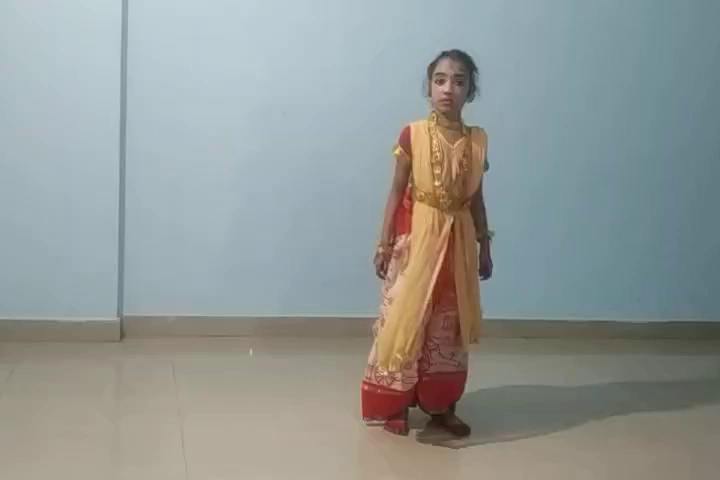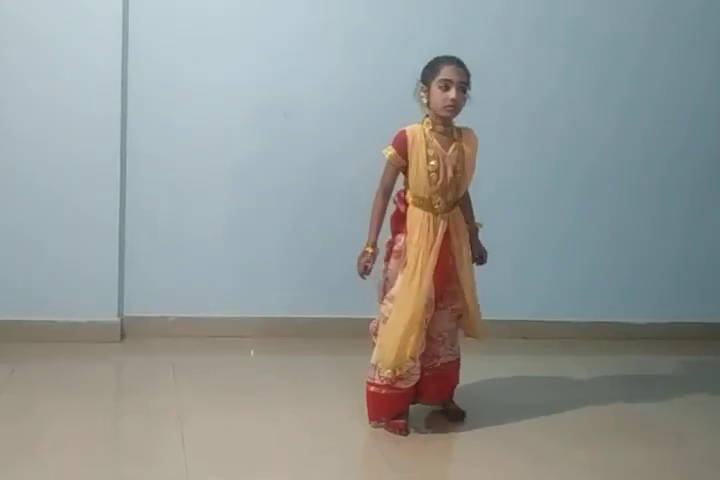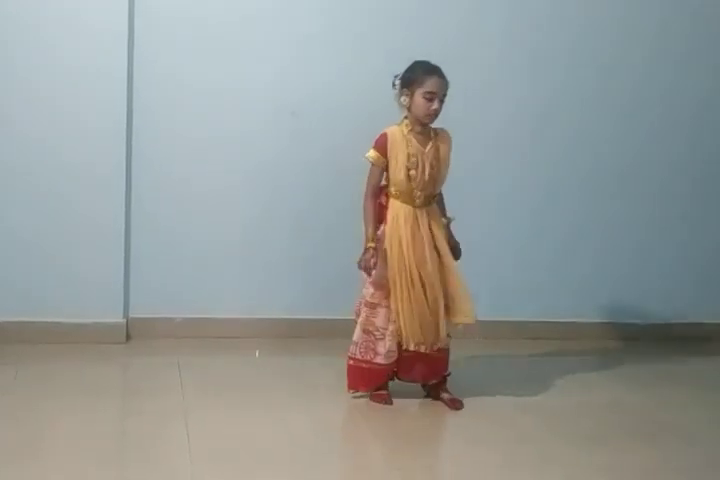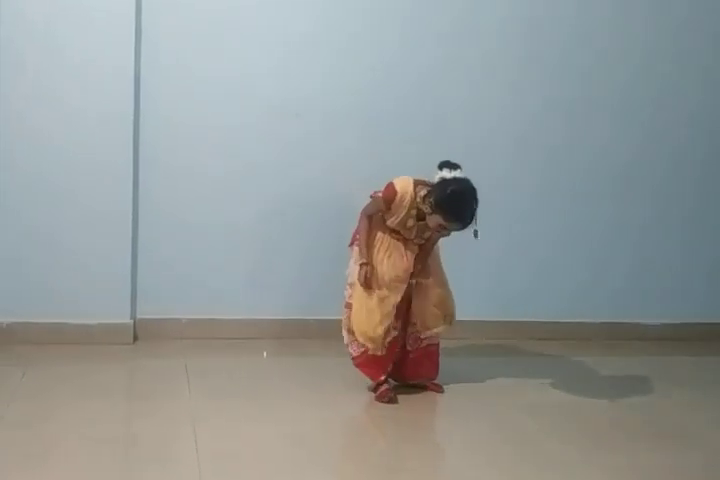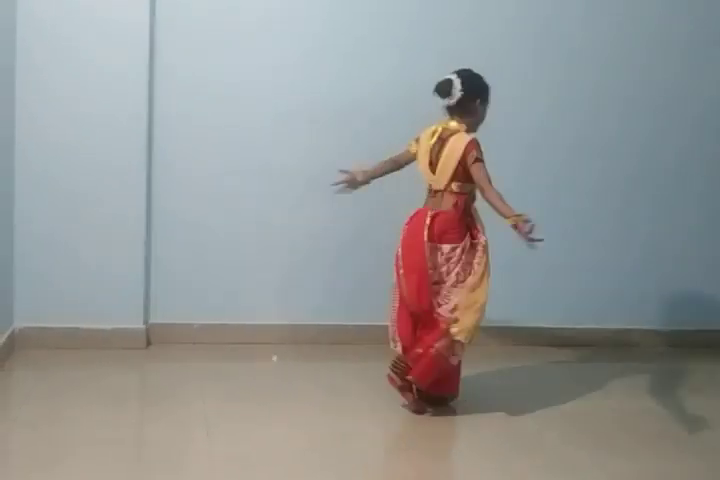
dt=1s
person 1, frame 1
left shoulder: (477, 140)
right shoulder: (412, 134)
left elbow: (475, 197)
right elbow: (397, 191)
left wrist: (484, 246)
right wrist: (384, 244)
left hip: (457, 239)
right hip: (415, 236)
left knee: (449, 326)
right knee: (405, 319)
left ankle: (442, 405)
right ankle: (394, 405)
person 1, frame 2
left shoulder: (467, 141)
right shoulder: (407, 138)
right elbow: (384, 191)
left wrist: (473, 236)
right wrist: (371, 244)
left hip: (450, 237)
right hip: (412, 237)
left knee: (445, 321)
right knee: (403, 319)
left ankle: (440, 393)
right ankle: (394, 406)
person 1, frame 3
left shoulder: (443, 140)
right shoulder: (388, 140)
right elbow: (371, 193)
left wrist: (447, 232)
right wrist: (370, 242)
left hip: (429, 228)
right hip: (394, 227)
left knee: (437, 302)
right knee: (384, 303)
left ankle: (434, 381)
right ankle: (376, 380)
person 1, frame 4
left shoulder: (444, 217)
right shoulder: (400, 191)
left elbow: (426, 249)
right elbow: (366, 215)
left wrist: (412, 282)
right wrist: (364, 260)
left hip: (413, 249)
right hip: (380, 241)
left knee: (429, 305)
right knee: (373, 310)
left ankle: (417, 372)
right ankle: (379, 376)
person 1, frame 5
left shoulder: (427, 137)
right shoulder: (467, 144)
left elbow: (392, 162)
right elbow: (486, 188)
left wrist: (361, 176)
right wrist: (515, 219)
left hip: (420, 227)
right hip: (453, 232)
left knee: (421, 309)
right knee: (456, 312)
left ankle: (431, 386)
right ankle: (408, 374)
